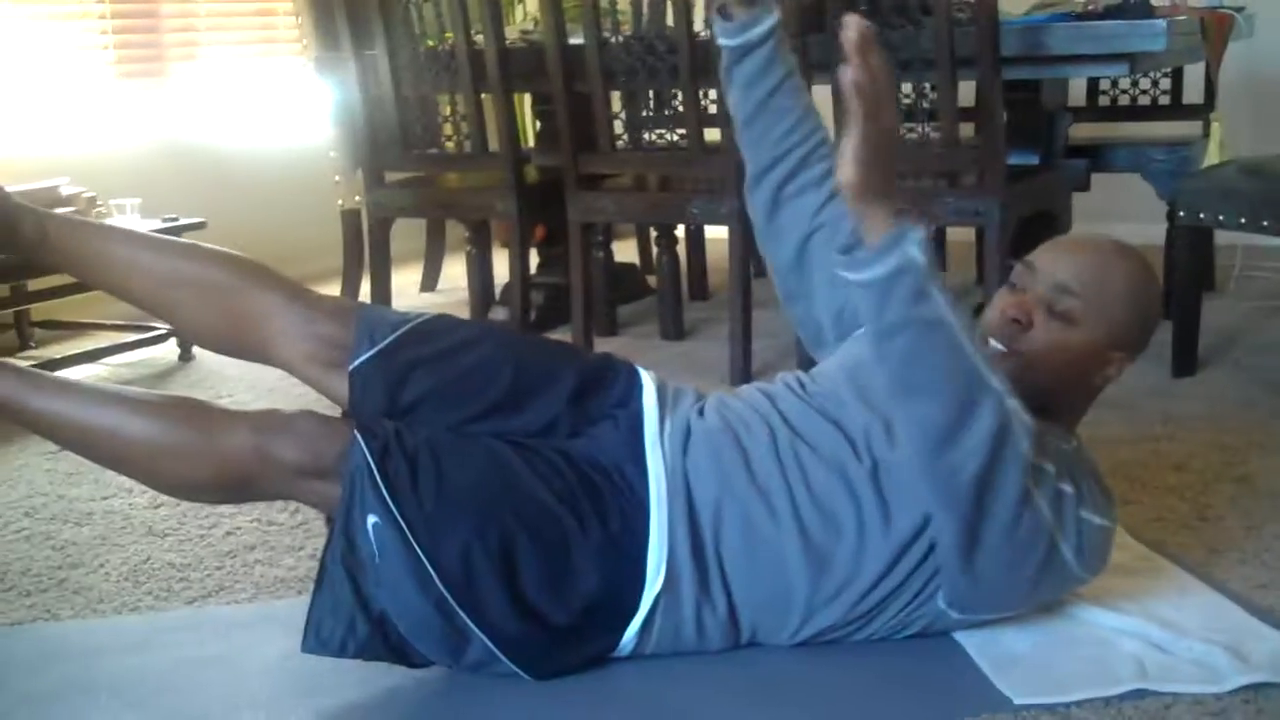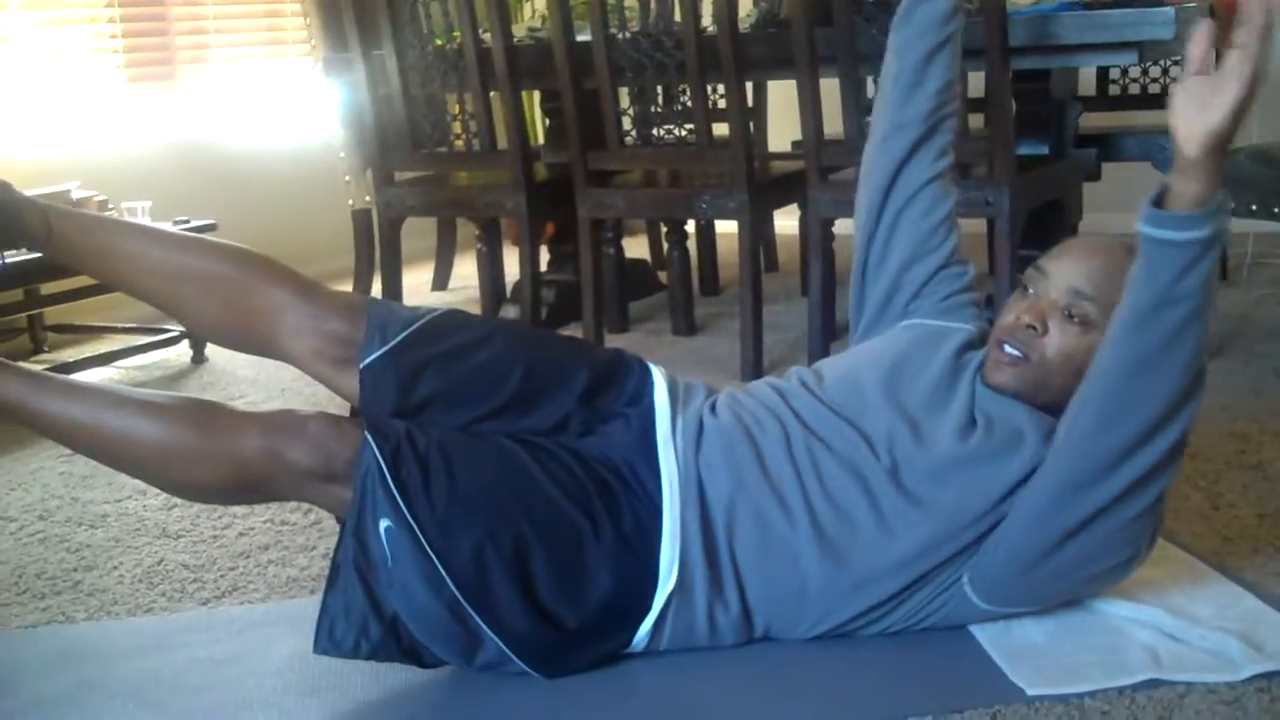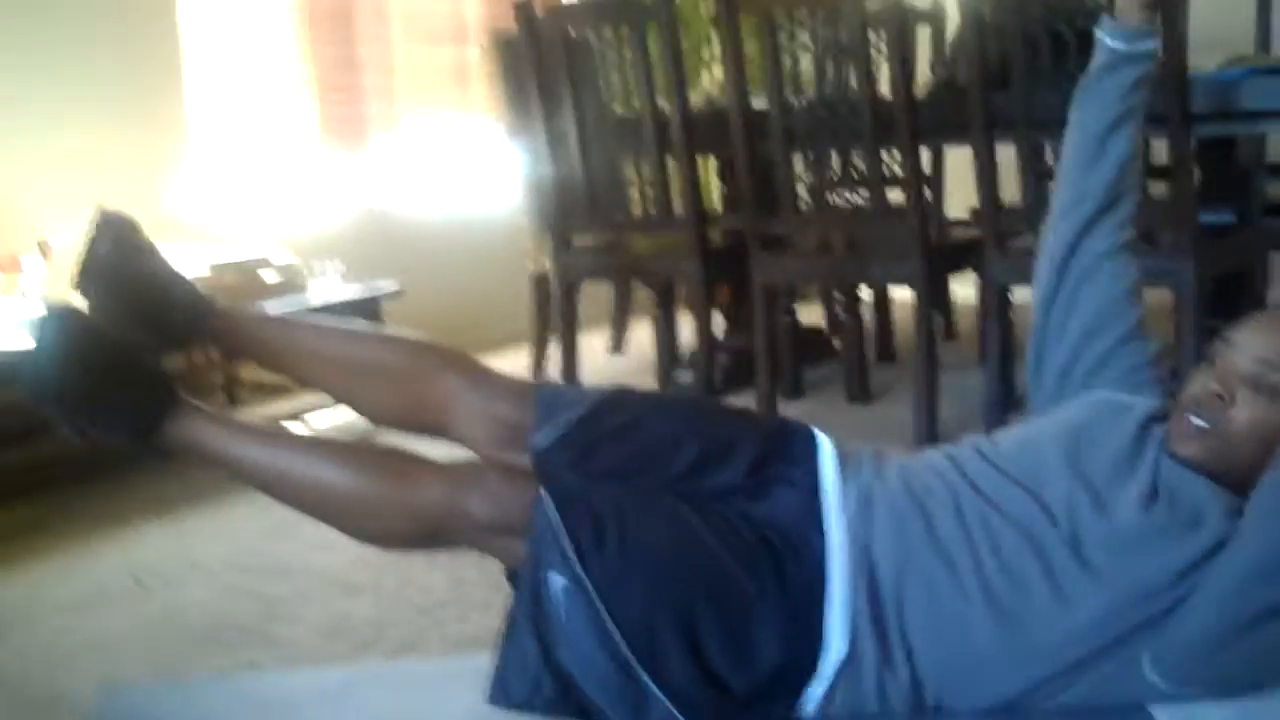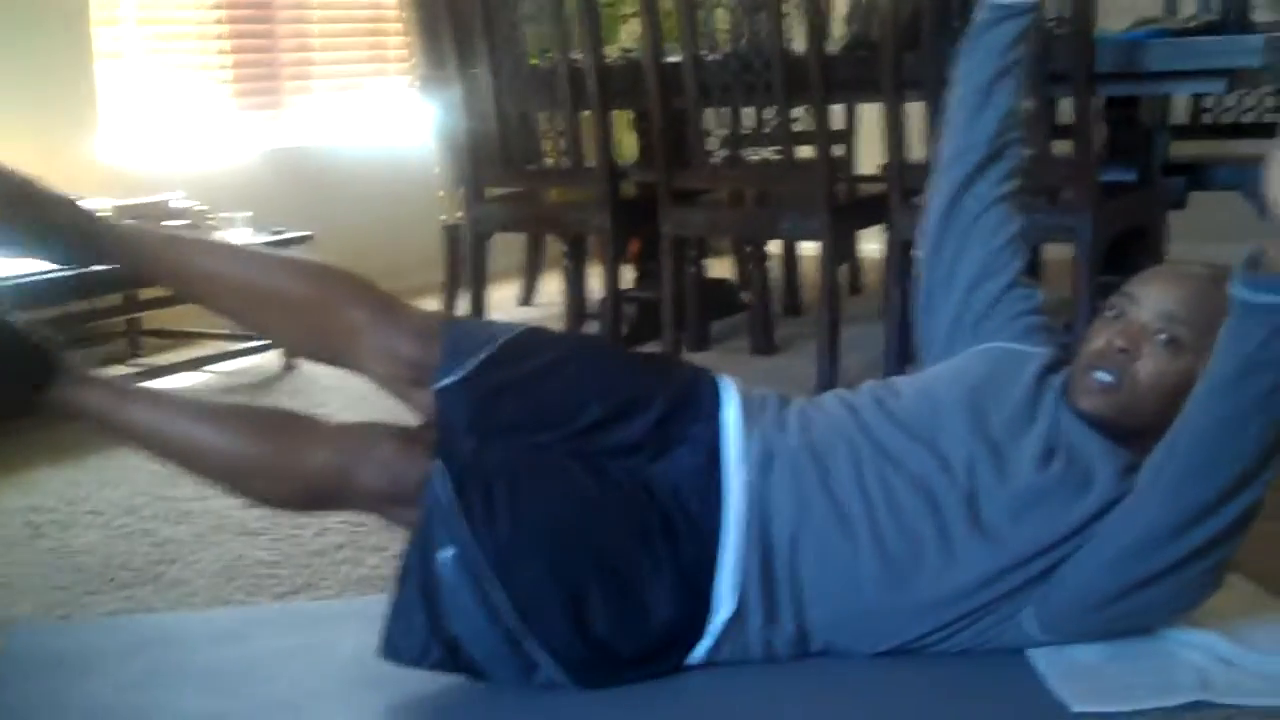
dt=0.7s
person 1, frame 1
left shoulder: (1056, 523)
right shoulder: (929, 349)
left elbow: (965, 456)
right elbow: (794, 199)
left wrist: (882, 218)
left hip: (624, 562)
right hip: (636, 421)
left knee: (284, 450)
right knee: (304, 327)
person 1, frame 2
left shoulder: (1066, 517)
right shoulder: (946, 328)
left elbow: (1143, 403)
right elbow: (906, 163)
left hip: (637, 558)
right hip: (646, 415)
left knee: (299, 453)
right knee: (313, 324)
person 1, frame 3
right shoulder: (1121, 405)
right elbow: (1085, 241)
right hip: (810, 486)
left knee: (482, 501)
right knee: (480, 406)
left ankle: (164, 416)
right ankle: (193, 310)
person 1, frame 4
left shoulder: (1133, 542)
right shoulder: (1019, 357)
right elbow: (971, 189)
left hip: (695, 573)
right hip: (711, 426)
left knee: (370, 464)
right knee: (380, 330)
